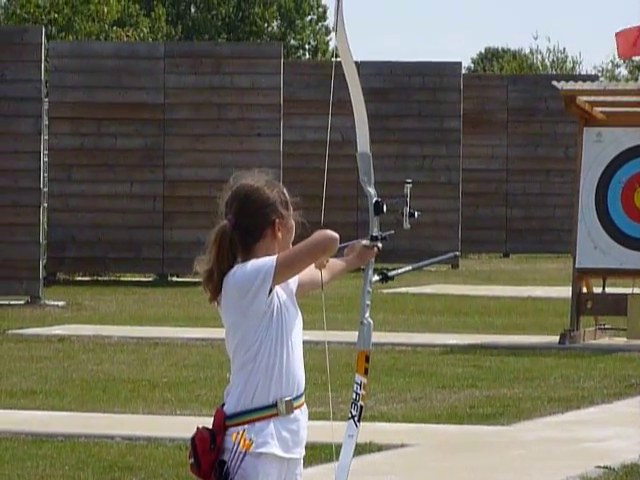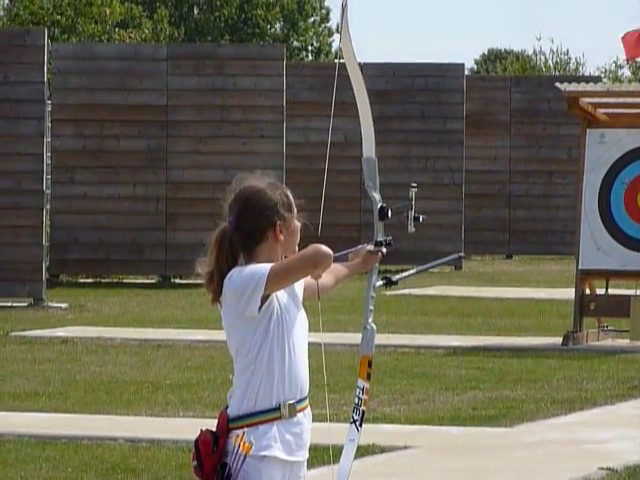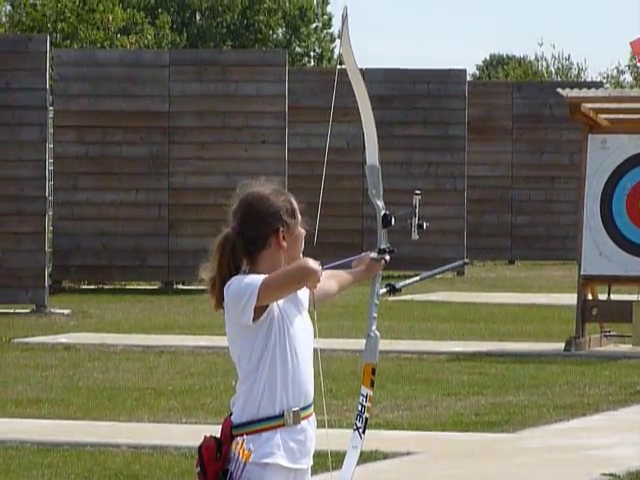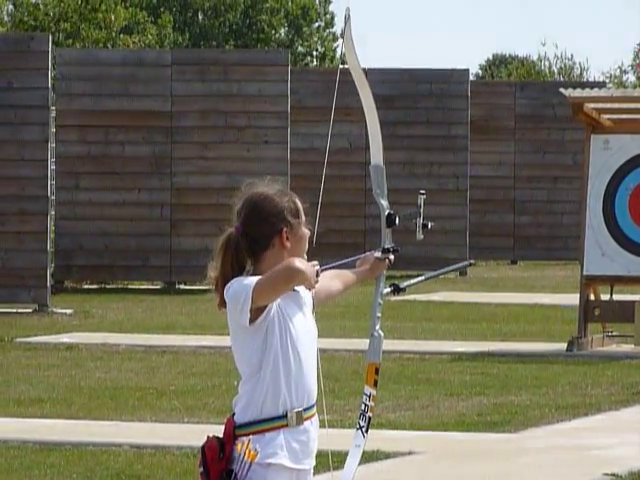
dt=0.3s
person 1, frame 1
left shoulder: (276, 279)
right shoulder: (245, 279)
left elbow: (317, 273)
right elbow: (326, 240)
left wrist: (351, 261)
right wrist: (320, 252)
left hip: (287, 432)
right hip: (256, 439)
person 1, frame 2
left shoulder: (285, 283)
right shoulder: (243, 282)
left elbow: (322, 276)
right elbow: (320, 256)
left wrist: (356, 265)
right wrist: (315, 263)
left hip: (291, 434)
right hip: (259, 442)
person 1, frame 3
left shoulder: (293, 288)
right shoulder: (241, 291)
left elbow: (326, 282)
right elbow: (306, 271)
left wrist: (360, 272)
right wrist: (308, 272)
left hip: (296, 442)
right hip: (262, 449)
person 1, frame 4
left shoulder: (297, 290)
right shoulder: (242, 292)
left elbow: (331, 282)
right elbow: (293, 269)
left wrist: (364, 272)
right wrist: (302, 271)
left hip: (298, 443)
right hip: (265, 450)
